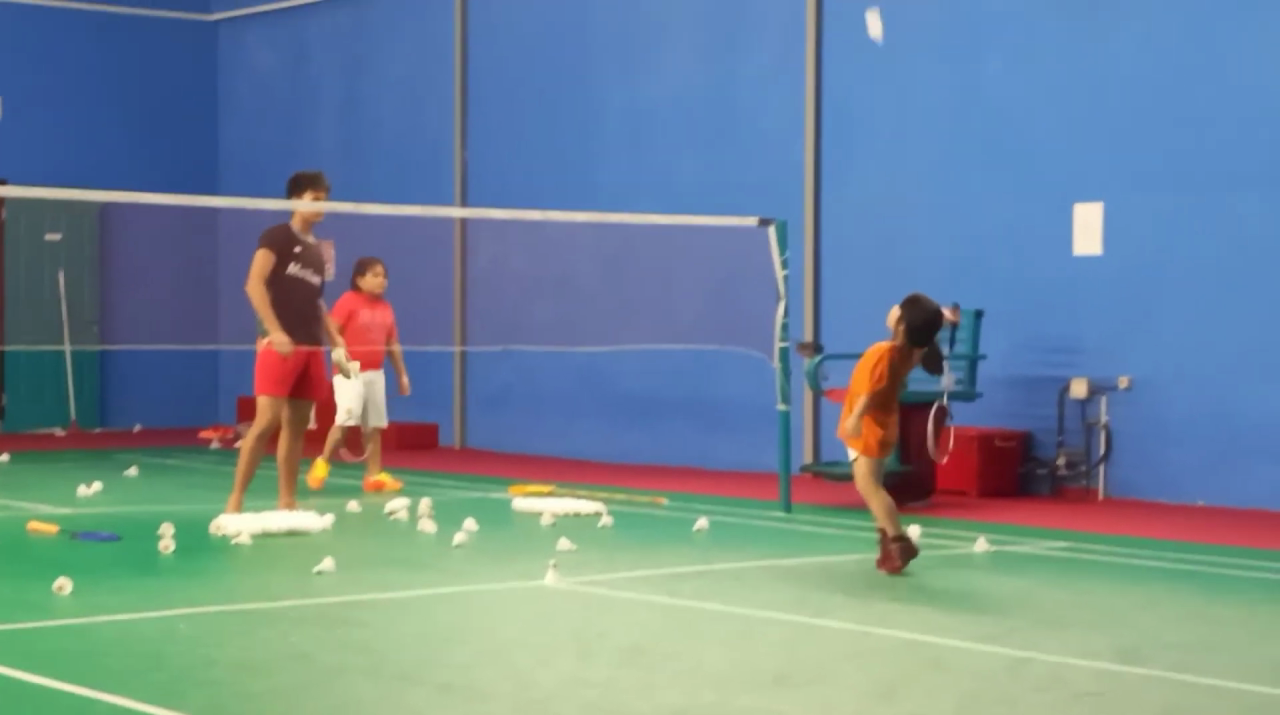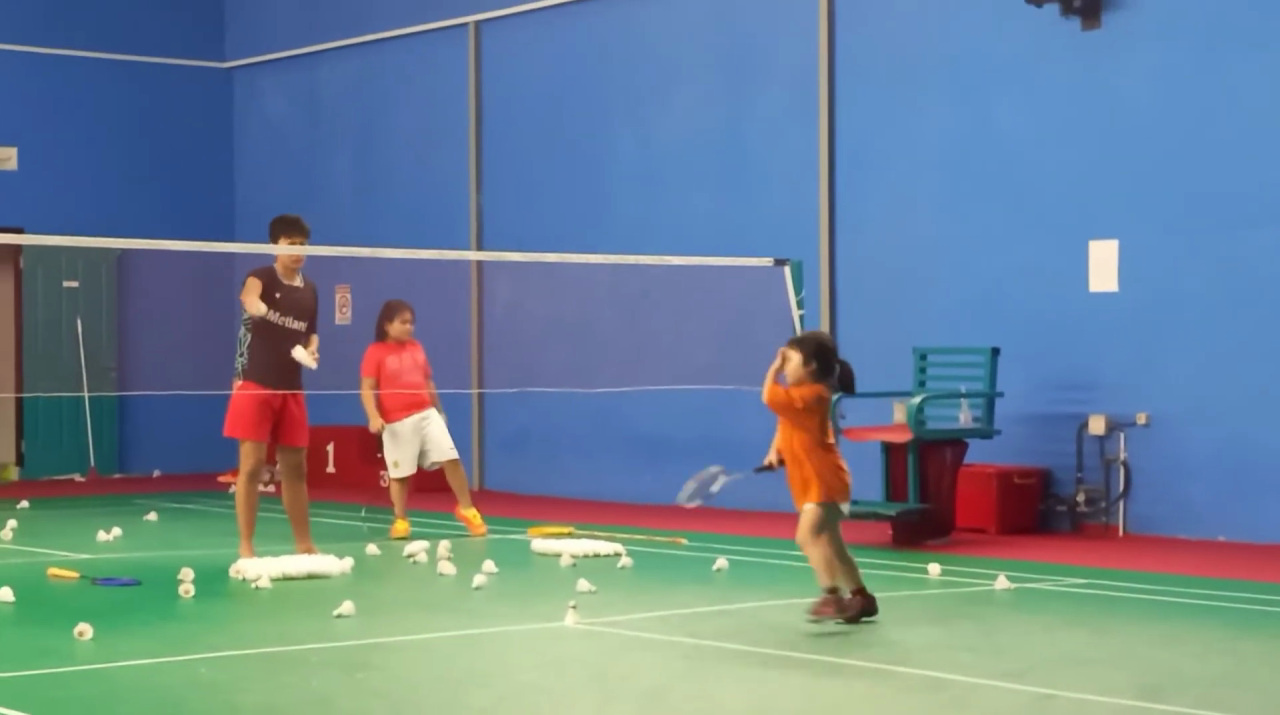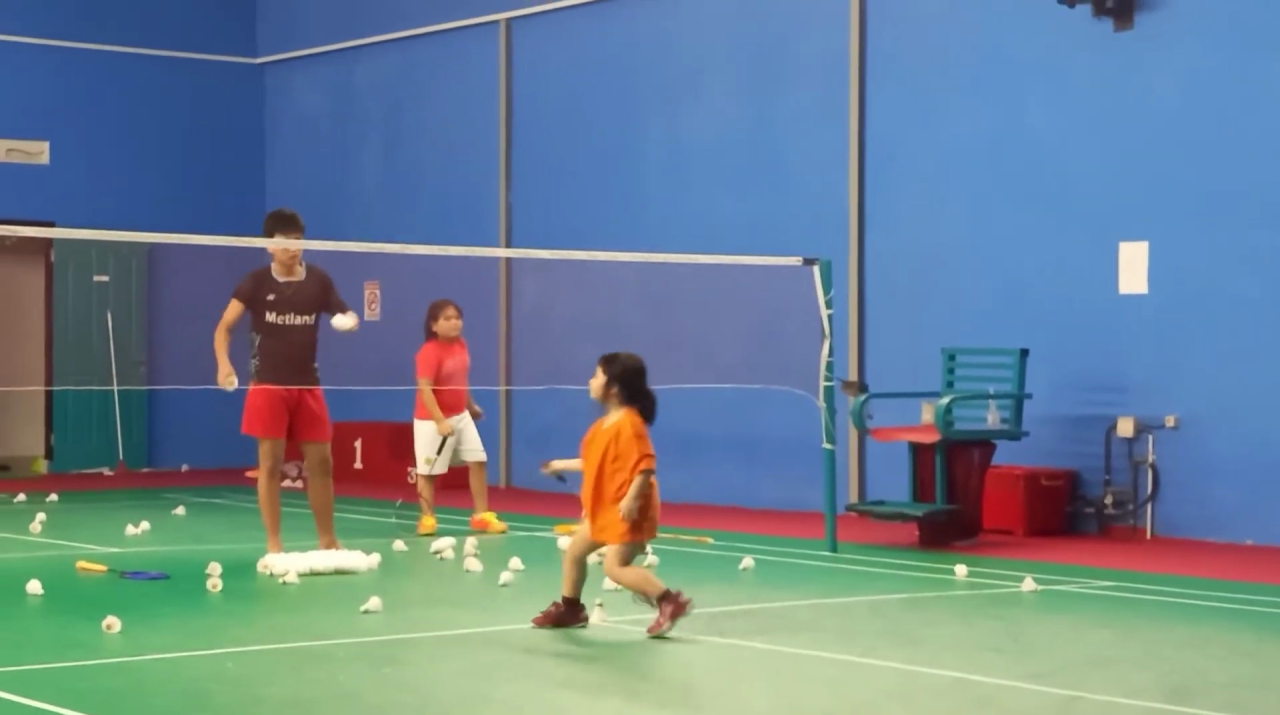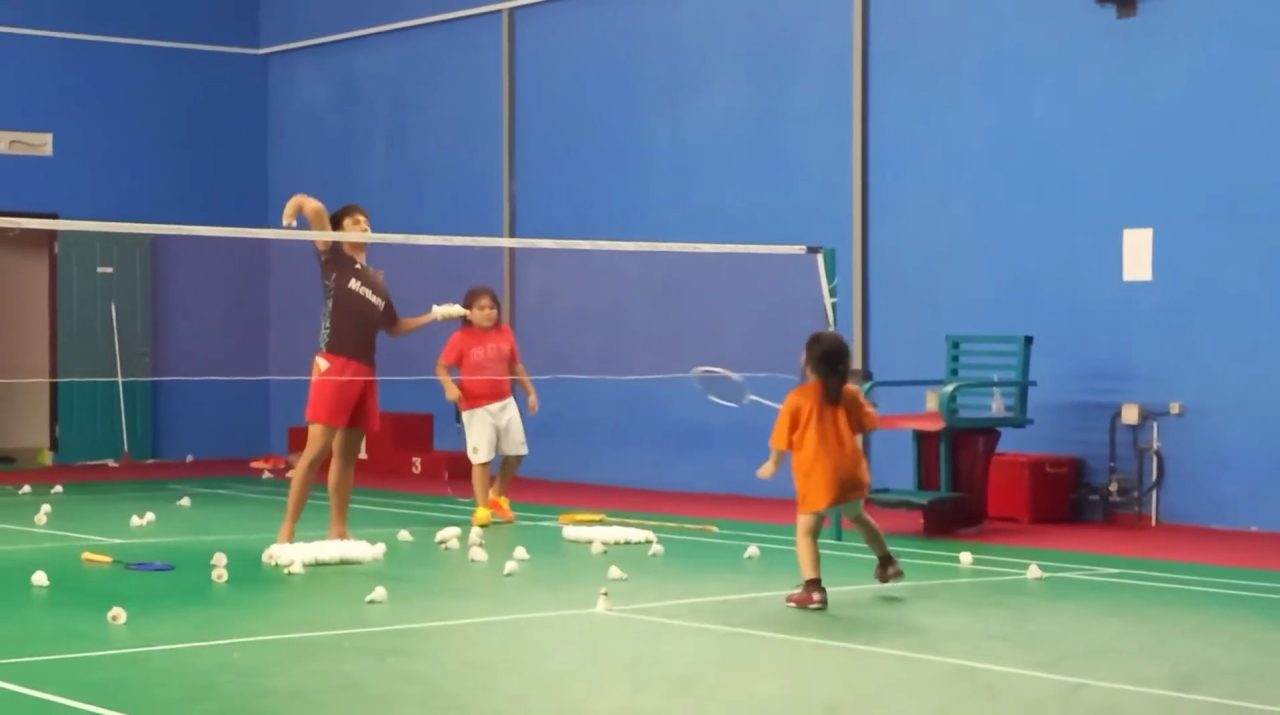
dt=1s
person 1, frame 1
left shoulder: (317, 252)
right shoulder: (276, 237)
right elbow: (254, 284)
left wrist: (337, 343)
right wrist: (276, 332)
left hip: (311, 347)
right hip: (278, 346)
left knee: (296, 425)
right knee: (265, 422)
left ankle: (287, 501)
right ankle: (235, 499)
person 1, frame 2
left shoulder: (310, 291)
right shoulder: (263, 277)
right elbow: (248, 293)
left wrist: (312, 351)
right wrist: (253, 303)
left hip: (290, 389)
right hip: (254, 385)
left knee: (295, 468)
right knee: (252, 466)
left ankle: (304, 545)
right ankle: (246, 548)
person 1, frame 3
left shoulder: (318, 279)
right shoulder: (255, 283)
left elbow: (343, 312)
right elbow: (223, 328)
left wrist: (349, 320)
right wrist: (223, 362)
left hip: (307, 385)
right hip: (268, 386)
left knee: (321, 462)
right knee: (271, 465)
left ankle: (328, 540)
right ankle: (273, 545)
person 1, frame 4
left shoulder: (377, 281)
right shoulder: (333, 260)
left elbow: (395, 326)
right elbow: (314, 211)
left wrist: (434, 314)
right wrist: (296, 205)
left hip: (363, 373)
right hip: (333, 368)
left knee: (348, 458)
right knee: (317, 452)
left ankle: (339, 534)
right ankle: (287, 532)
person 2, frame 1
left shoulder: (888, 349)
right shoulder: (908, 349)
left elbow: (870, 389)
left wrist: (854, 418)
right wrist: (940, 319)
left hip: (872, 429)
right hip: (871, 428)
left knee: (870, 487)
right knee: (866, 485)
left ankle: (898, 544)
right ankle: (892, 541)
person 2, frame 2
left shoulder: (813, 395)
right shoulder: (798, 395)
left elbow: (770, 398)
right elbow: (788, 433)
left wrist: (774, 373)
right wrist: (776, 452)
left hip: (824, 482)
right hip: (807, 483)
left knee: (807, 536)
right knee: (830, 545)
left ankle: (834, 595)
right ankle: (860, 598)
person 2, frame 3
left shoulder: (630, 423)
right shoulder: (602, 425)
left elbow: (644, 466)
right elbow: (591, 462)
left wrist: (630, 499)
right wrist: (560, 465)
left hip: (628, 510)
right hip: (603, 510)
left knee: (615, 567)
right knee: (574, 549)
left ankle: (671, 601)
right ankle: (570, 608)
person 2, frame 4
left shoulder: (796, 399)
right shoulder: (849, 394)
left elbow: (781, 441)
right elbow: (868, 423)
left wrist: (770, 466)
left hip: (816, 481)
right hip: (851, 476)
left knee: (805, 534)
right knee: (858, 519)
left ankle: (812, 589)
right ankle: (887, 562)
person 3, frame 1
left shoulder: (386, 308)
right shoulder: (349, 300)
left elbow: (393, 344)
left wrist: (402, 374)
left hip: (376, 374)
right hip: (349, 373)
left knee: (376, 425)
right knee: (346, 420)
left ankle: (375, 476)
right ankle: (322, 463)
person 3, frame 2
left shoulder: (417, 347)
right shoulder: (375, 352)
right elbow: (367, 389)
left wrist: (439, 411)
right wrist: (374, 416)
left hip: (427, 415)
right hip: (396, 422)
left knee: (451, 459)
right knee: (399, 473)
left ankle: (467, 510)
right ankle: (400, 521)
person 3, frame 3
left shoulder: (461, 345)
right shoulder: (429, 352)
right elbow: (425, 389)
left wrist: (471, 405)
right wrist: (440, 421)
left hip: (461, 416)
right hip: (431, 420)
left knee: (479, 461)
right knee: (428, 470)
left ankle: (481, 515)
right ankle: (427, 517)
person 3, frame 4
left shoulder: (505, 333)
right shoulder: (460, 338)
left elbow: (515, 365)
right elbow: (441, 368)
left wrist: (530, 392)
right wrist: (449, 386)
left hip: (505, 402)
right hip: (476, 407)
left knee: (516, 452)
right knee: (481, 458)
left ankle: (496, 495)
right ankle: (482, 508)
